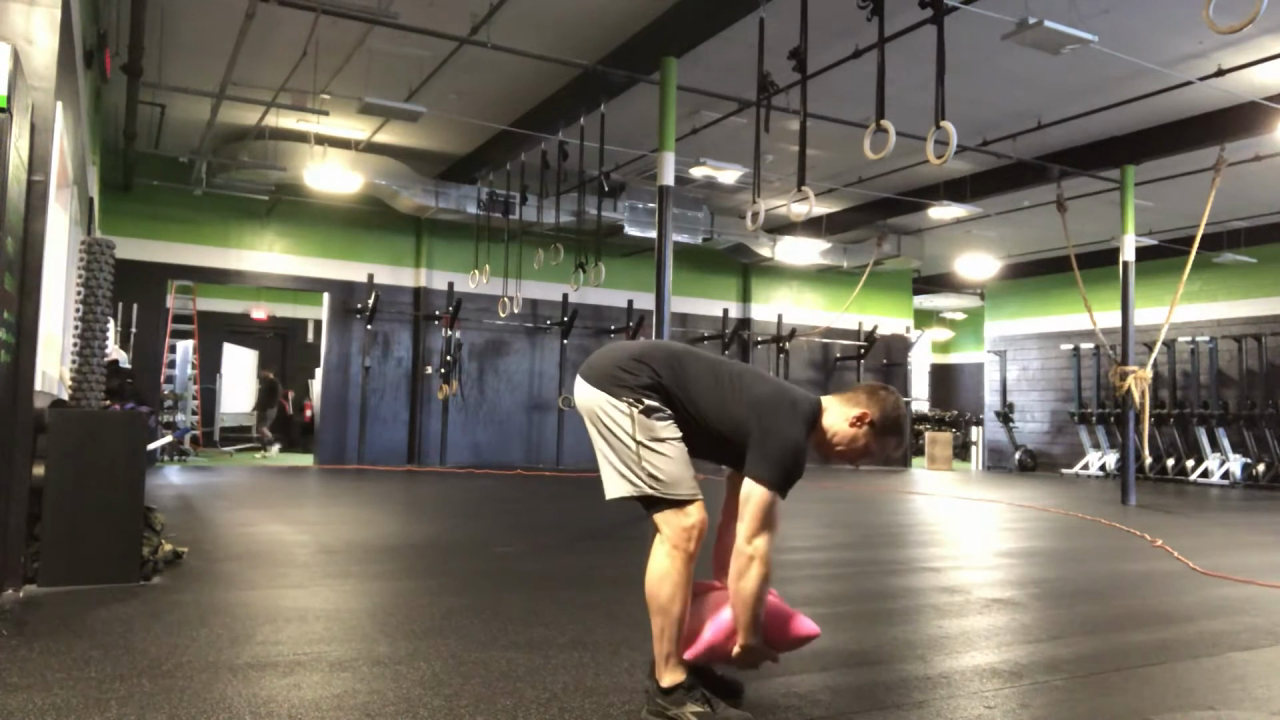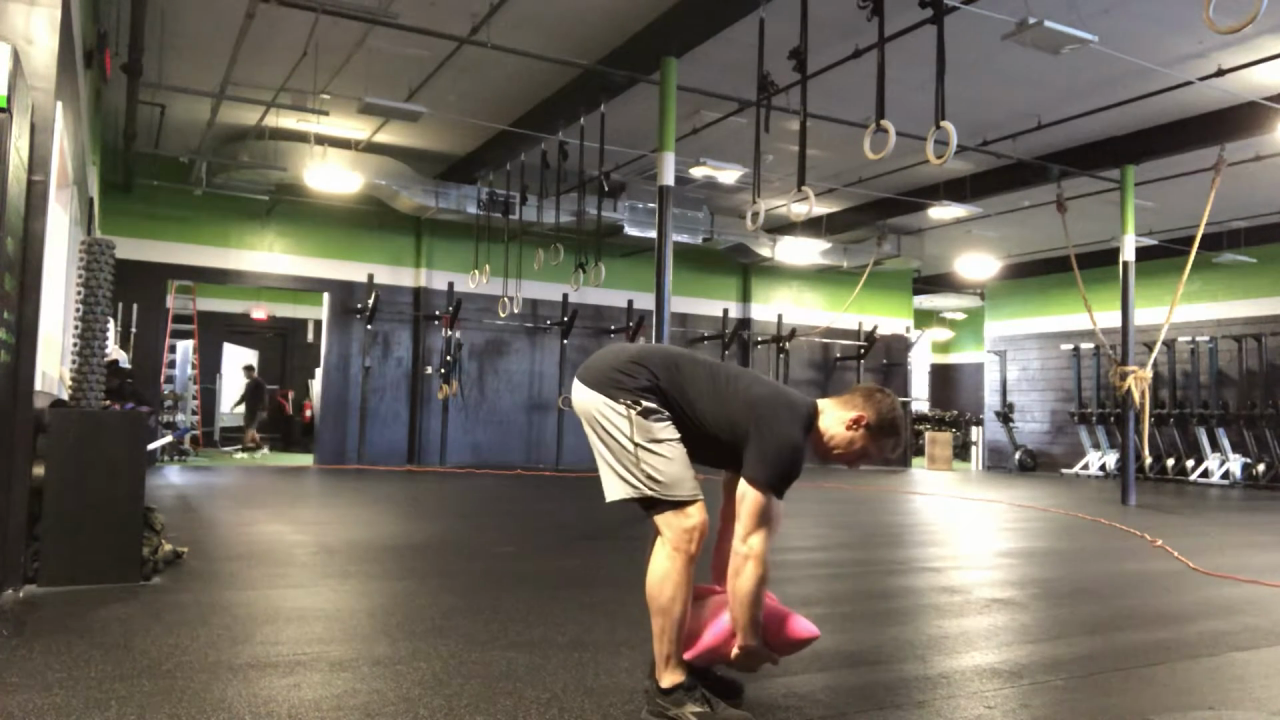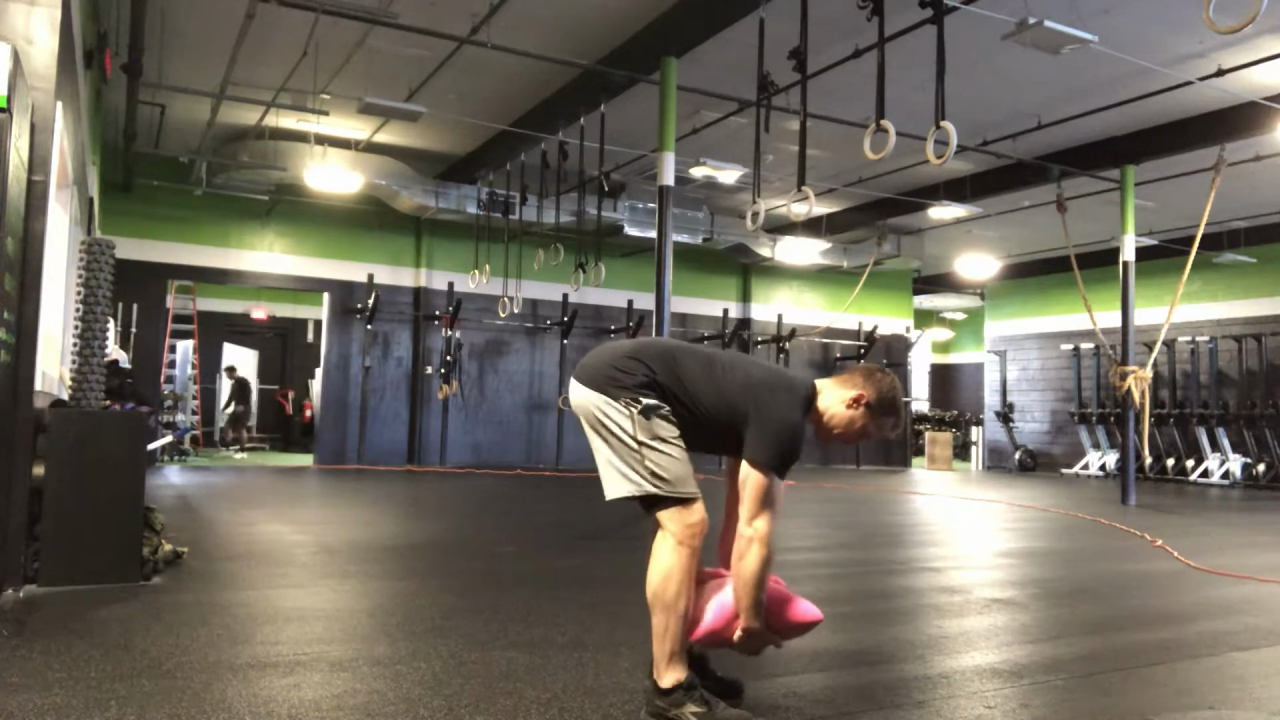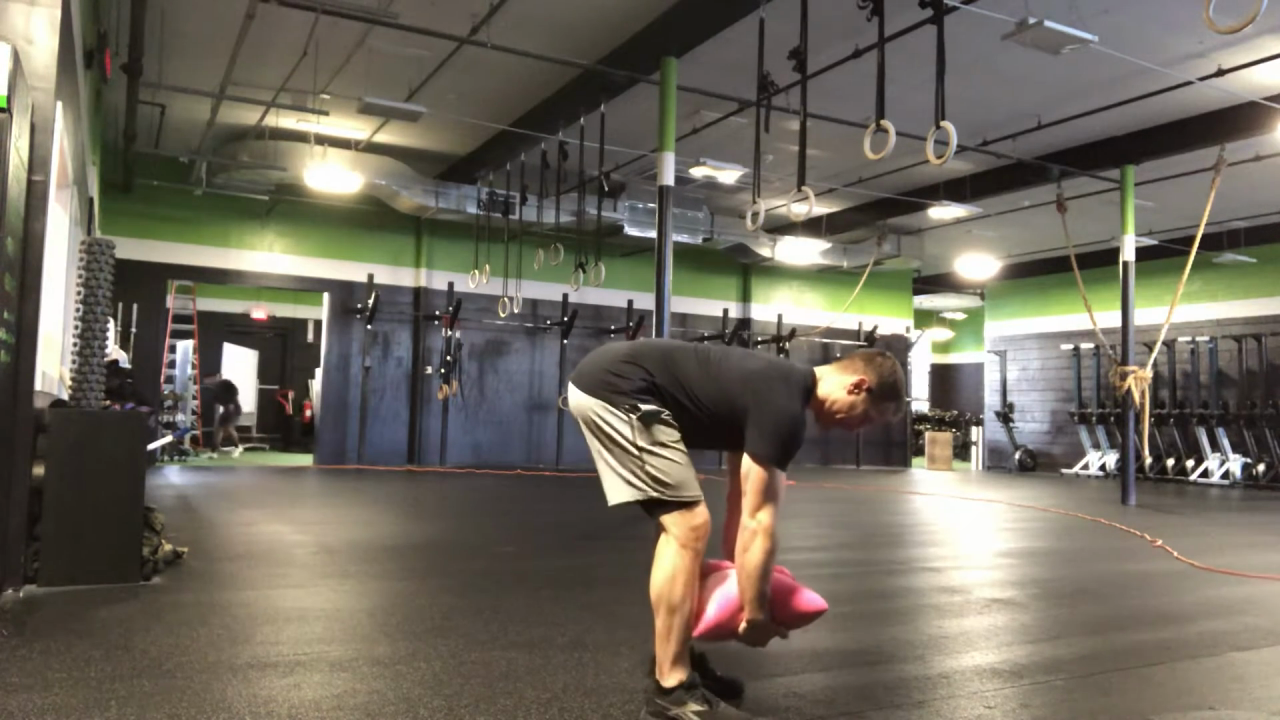
dt=0.3s
person 1, frame 1
left shoulder: (786, 414)
right shoulder: (788, 433)
left elbow: (736, 529)
right elbow: (751, 546)
right wrist: (748, 640)
left hip: (612, 378)
right hip: (621, 385)
left knee: (678, 528)
right knee: (683, 528)
left ankle: (675, 659)
person 1, frame 2
left shoulder: (781, 416)
right shoulder: (784, 435)
left elbow: (735, 528)
right elbow: (749, 547)
right wrist: (747, 641)
left hip: (608, 382)
right hip: (617, 389)
left knee: (679, 529)
right knee: (685, 530)
left ankle: (675, 659)
person 1, frame 3
left shoulder: (780, 398)
right shoulder: (784, 415)
left elbow: (739, 517)
right elbow: (754, 530)
left wrist: (726, 588)
right wrist: (751, 623)
left hip: (605, 378)
right hip: (616, 386)
left knee: (678, 525)
right knee: (685, 527)
left ankle: (675, 656)
person 1, frame 4
left shoulder: (778, 386)
right shoulder: (783, 407)
left elbow: (742, 506)
right elbow: (757, 521)
left wrist: (733, 574)
right wrist: (755, 615)
left hip: (603, 380)
right hip: (616, 390)
left knee: (679, 525)
right knee: (689, 529)
left ankle: (675, 657)
right ankle: (670, 689)
